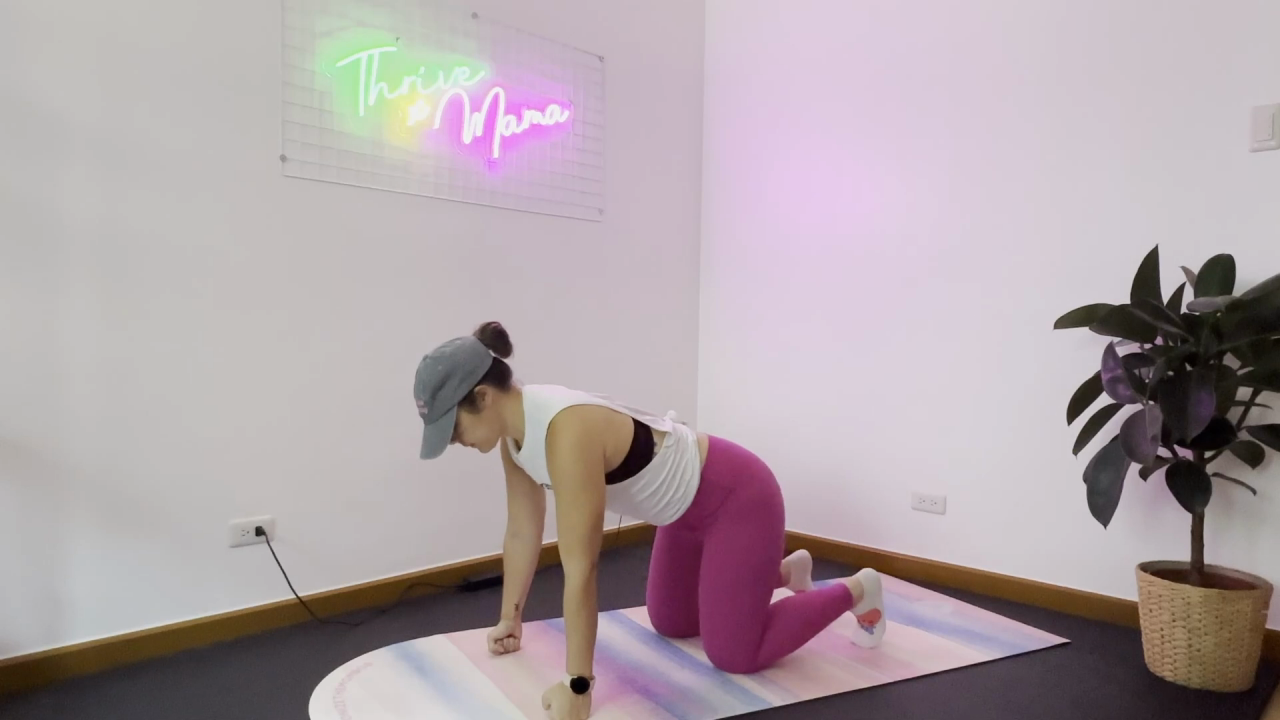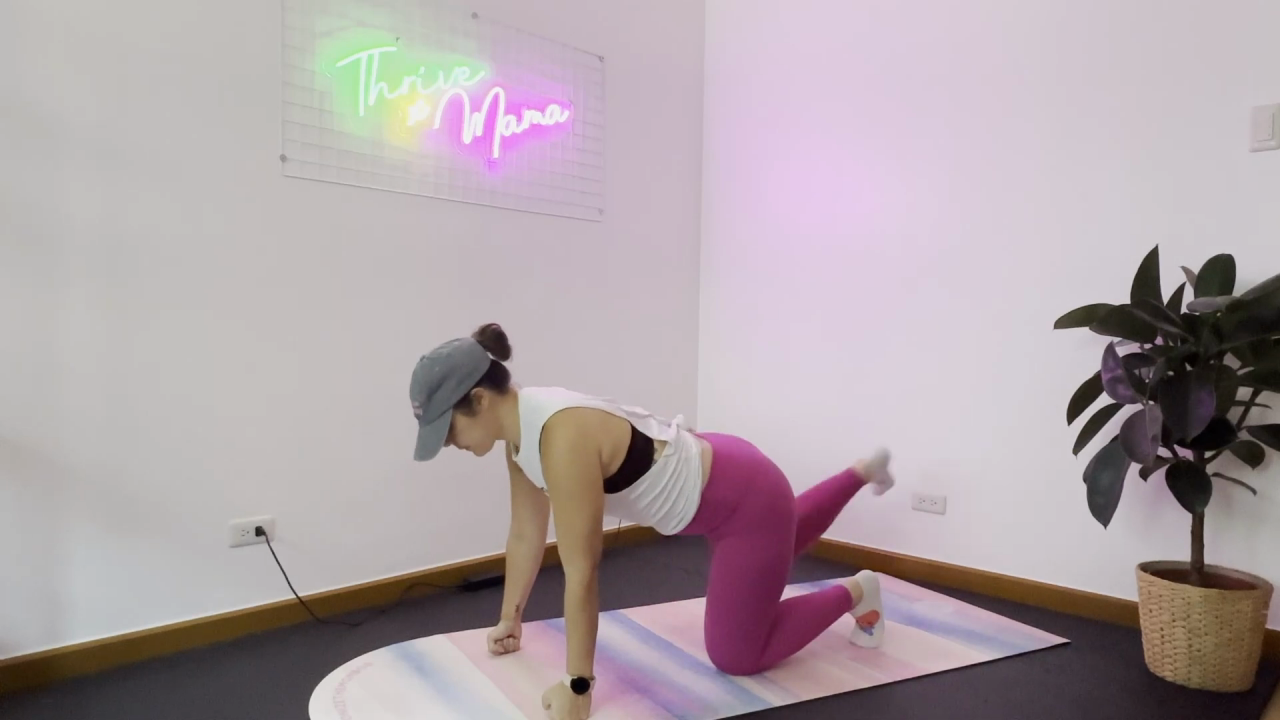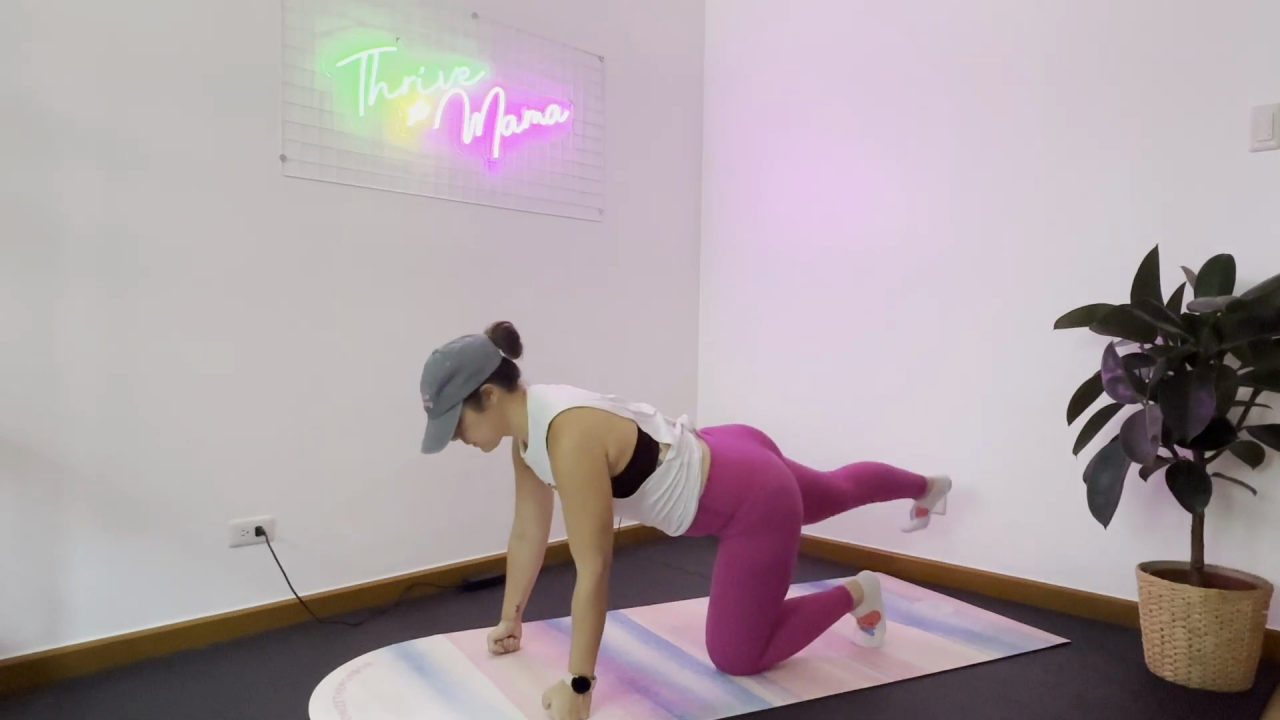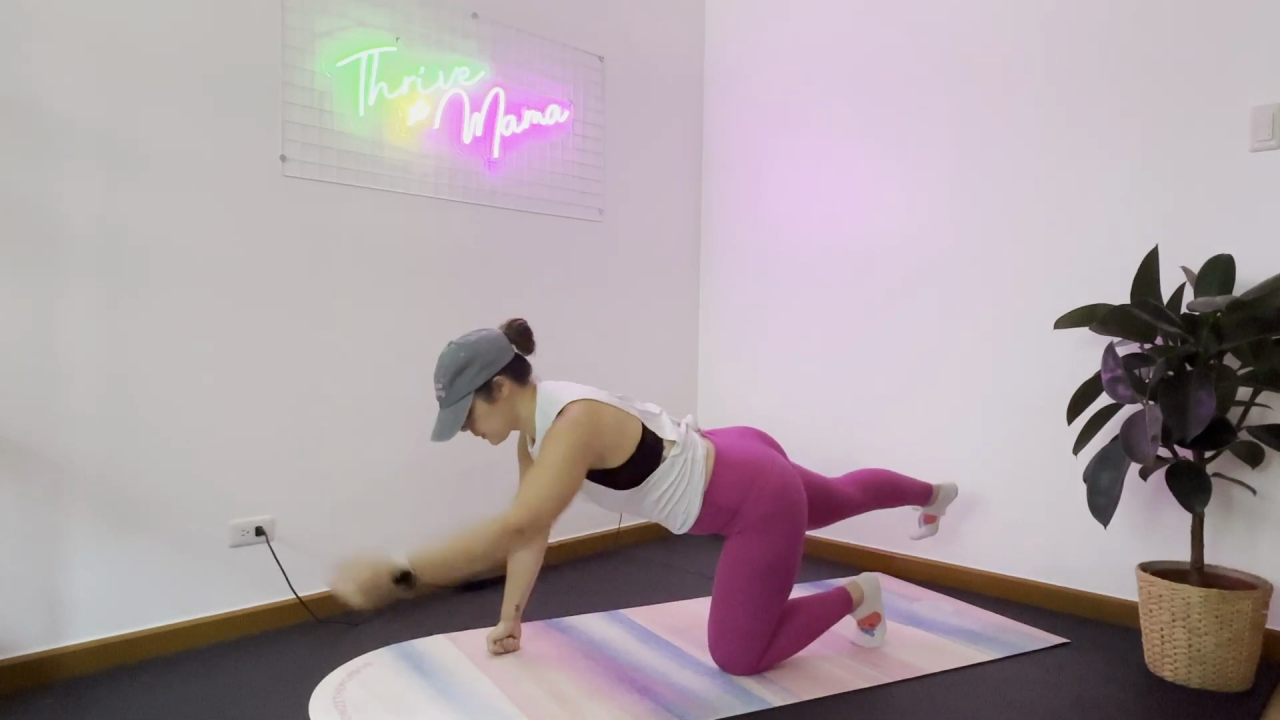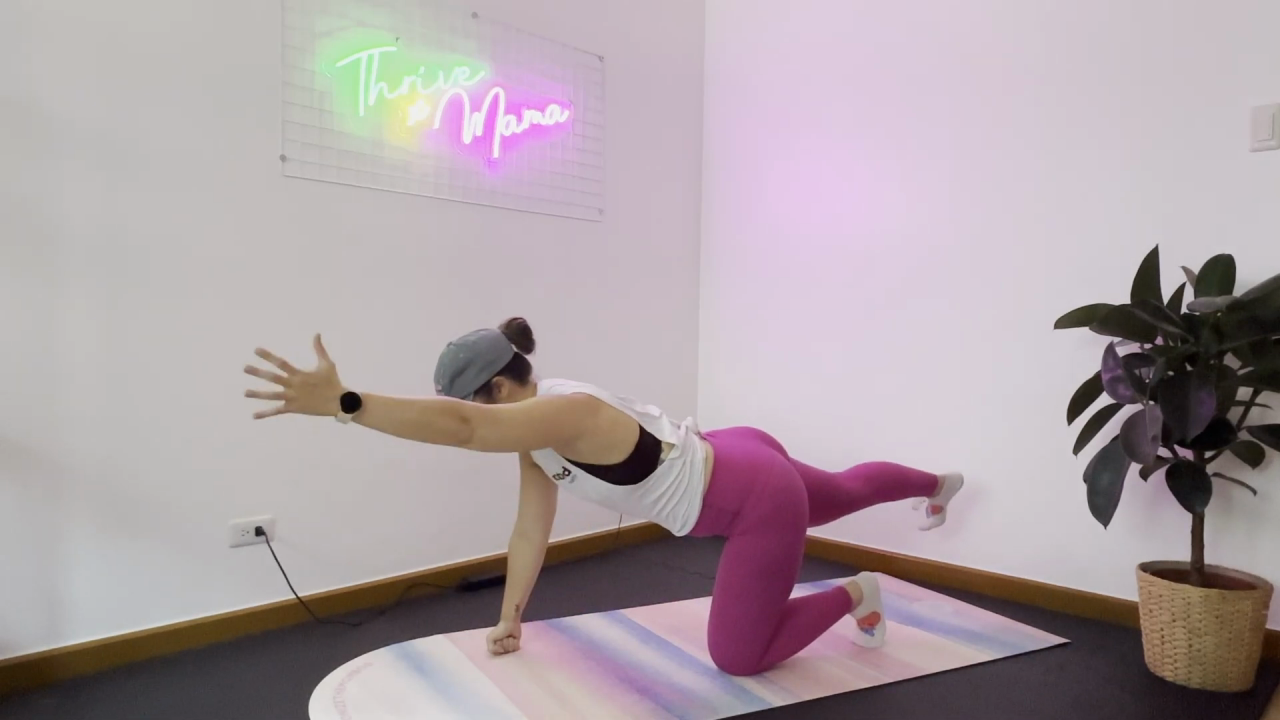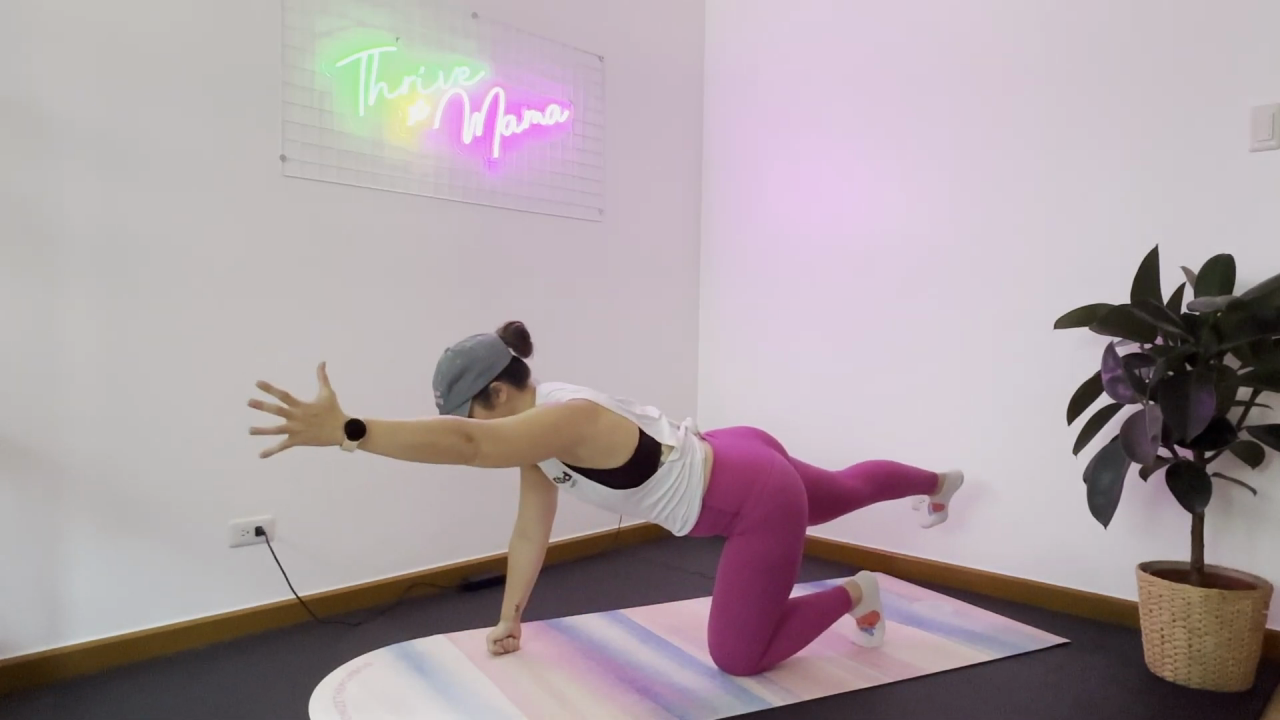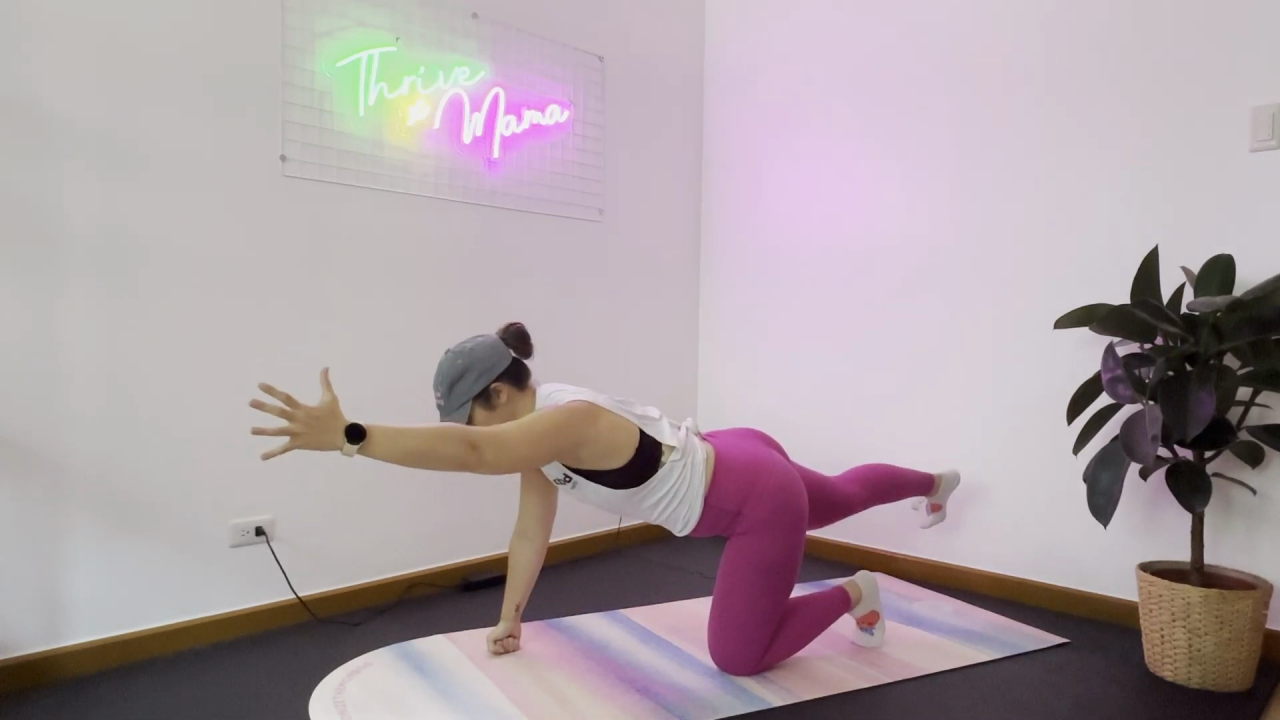
dt=0.5s
person 1, frame 1
left shoulder: (568, 432)
right shoulder: (515, 431)
left elbow: (580, 567)
right elbow: (522, 531)
right wrist: (509, 618)
left hip: (738, 498)
right hip: (691, 501)
left knee: (732, 655)
right knee: (669, 624)
left ankle: (854, 591)
right ankle: (783, 571)
person 1, frame 2
left shoulder: (562, 438)
right shoulder: (519, 429)
left elbow: (581, 571)
right elbow: (526, 534)
right wrist: (510, 619)
left hip: (748, 500)
right hip: (711, 480)
left knee: (735, 656)
left ankle: (854, 592)
right ankle: (863, 472)
person 1, frame 3
left shoulder: (568, 437)
right shoulder: (527, 428)
left elbow: (593, 569)
right elbow: (527, 533)
right wrist: (510, 618)
left hip: (754, 500)
right hip: (727, 458)
left knee: (735, 656)
right knee: (834, 492)
left ankle: (855, 594)
right ankle: (927, 488)
person 1, frame 4
left shoulder: (574, 426)
right shoulder: (534, 428)
left elbow: (518, 528)
right elbow: (533, 536)
left wrist: (397, 574)
right wrist: (510, 618)
left hip: (758, 501)
right hip: (725, 458)
left knee: (739, 655)
right knee: (834, 495)
left ankle: (855, 596)
right ankle: (930, 494)
person 1, frame 5
left shoulder: (567, 415)
right shoulder: (542, 428)
left elbow: (464, 428)
right elbow: (531, 528)
left wrist: (342, 402)
right wrist: (510, 618)
left hip: (758, 499)
right hip: (731, 462)
left knee: (737, 656)
right knee: (840, 492)
left ankle: (853, 595)
right ankle: (936, 485)
person 1, frame 6
left shoulder: (565, 421)
right shoulder: (540, 426)
left elbow: (466, 446)
right elbow: (530, 530)
left wrist: (345, 430)
right wrist: (510, 617)
left hip: (759, 500)
right hip: (733, 459)
left knee: (737, 657)
right knee: (841, 491)
left ankle: (852, 594)
right ankle: (936, 482)
person 1, frame 7
left shoulder: (569, 423)
right shoulder: (537, 424)
left elbow: (476, 456)
right elbow: (531, 532)
left wrist: (347, 434)
right wrist: (509, 619)
left hip: (760, 500)
right hip: (731, 461)
left knee: (737, 656)
right knee: (838, 499)
left ankle: (855, 594)
right ankle: (934, 484)
